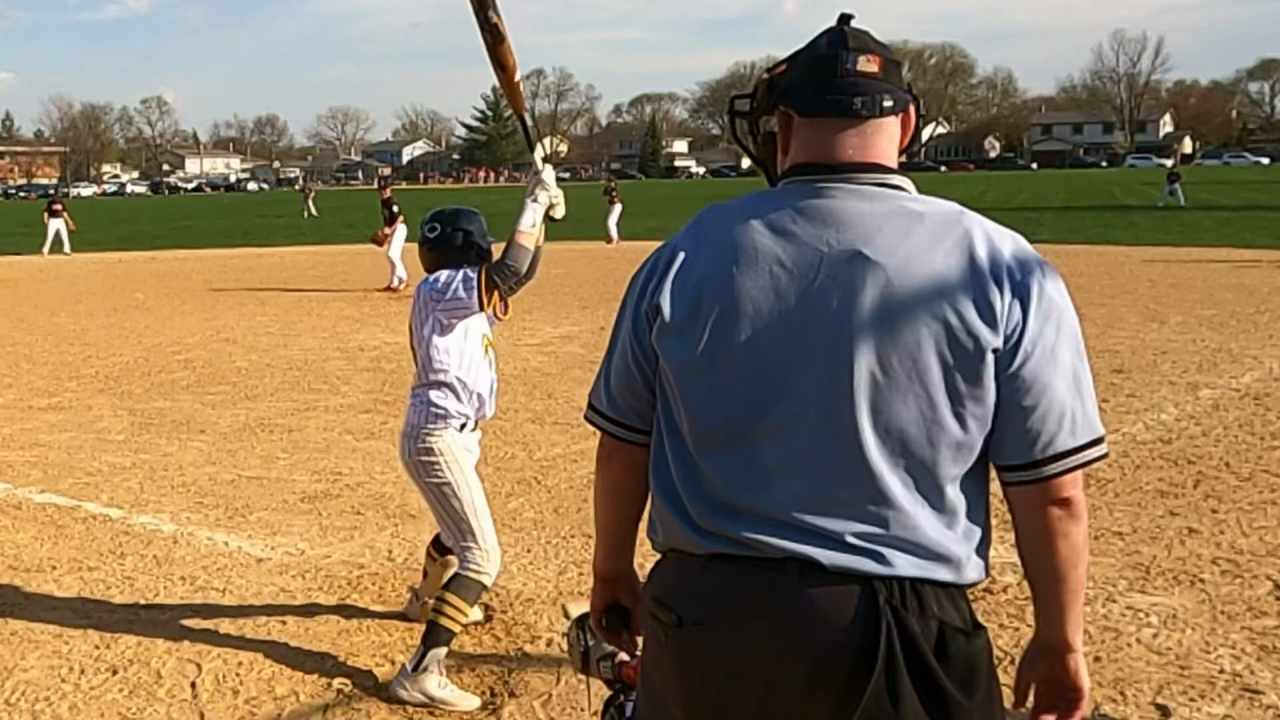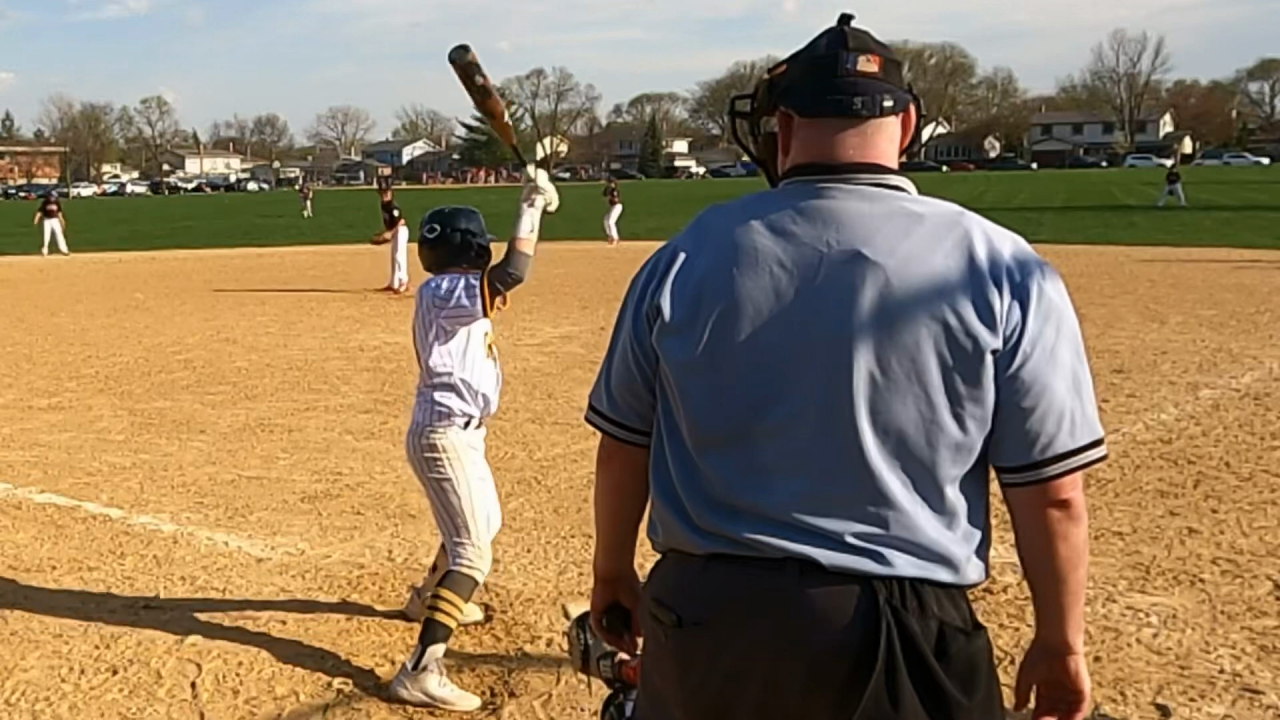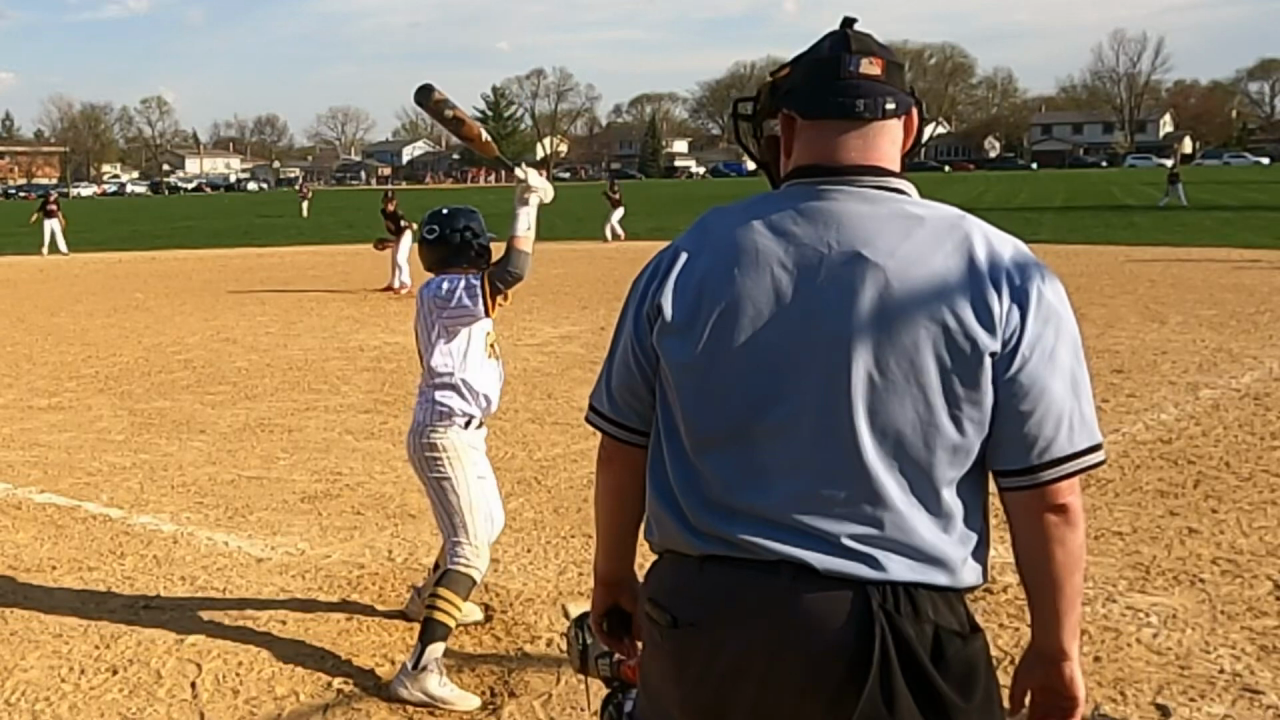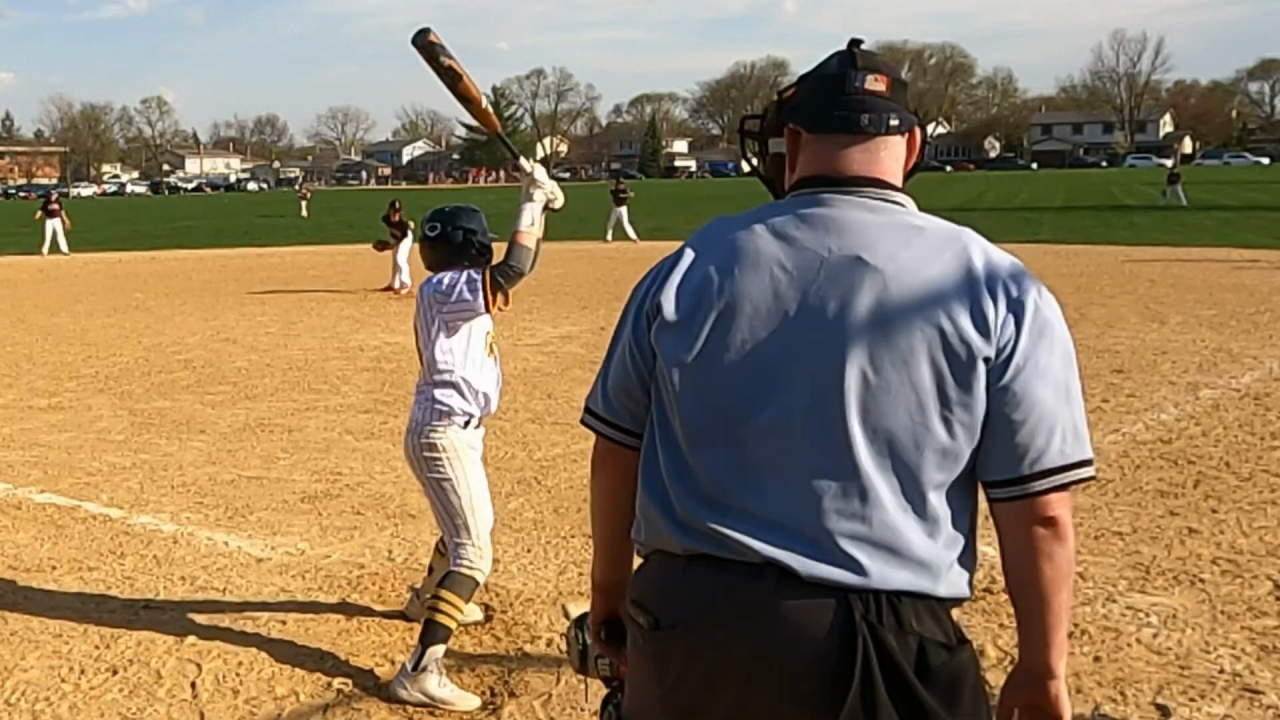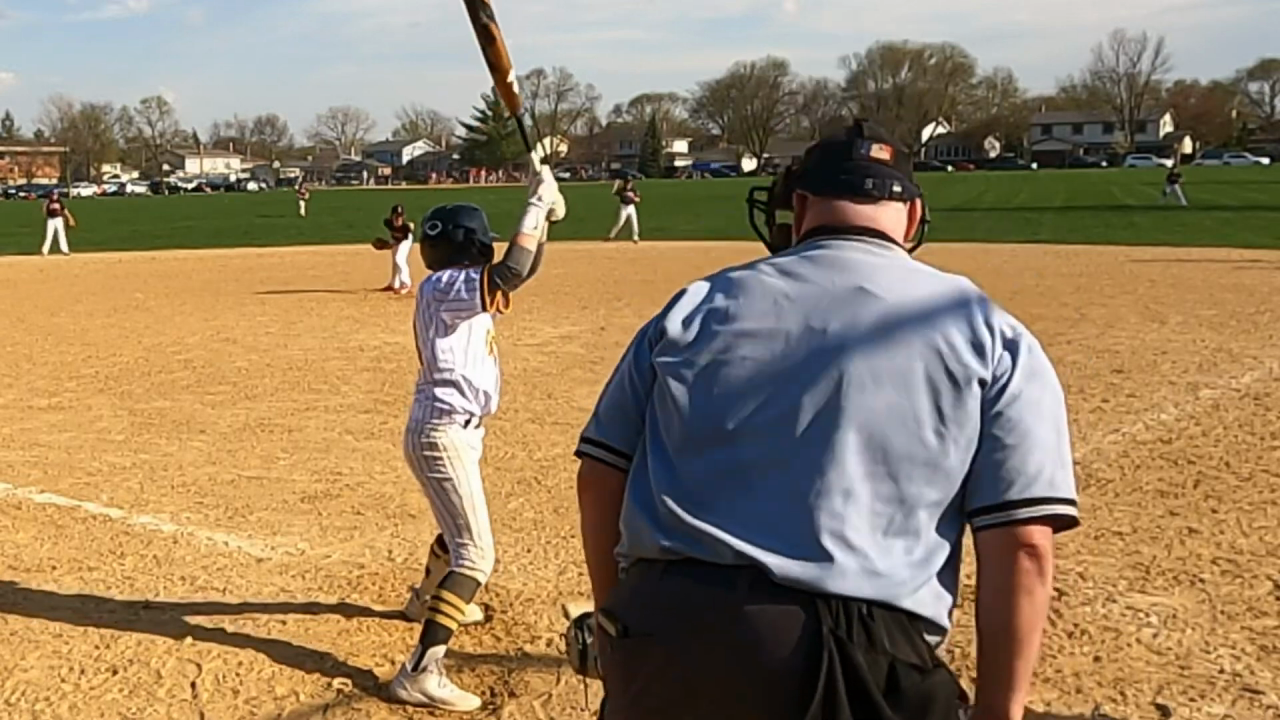
dt=0.2s
person 1, frame 1
left shoulder: (688, 258)
right shoulder: (1001, 269)
left elbow: (623, 448)
right elbow: (1052, 491)
left wrist: (612, 570)
right wrist: (1059, 641)
left hip: (709, 616)
right hip: (903, 635)
person 1, frame 2
left shoulder: (688, 258)
right shoulder: (1001, 270)
left elbow: (625, 448)
right elbow: (1051, 493)
left wrist: (611, 570)
right wrist: (1061, 642)
left hip: (708, 615)
right hip: (904, 636)
person 1, frame 3
left shoulder: (690, 259)
right shoulder: (1000, 274)
left elbow: (623, 448)
right elbow: (1048, 497)
left wrist: (612, 573)
right wrist: (1056, 647)
left hip: (703, 620)
right hip: (899, 641)
person 1, frame 4
left shoulder: (693, 266)
right shoulder: (998, 287)
left elbow: (617, 452)
right elbow: (1038, 511)
left wrist: (610, 582)
left hip: (689, 623)
right hip: (885, 645)
person 1, frame 5
left shoulder: (698, 306)
right shoulder: (990, 334)
left elbow: (602, 478)
right elbow: (1023, 545)
left wrist: (614, 618)
left hip: (665, 633)
right hip: (860, 663)
person 2, frame 1
left shoulder: (463, 293)
right shoulder: (439, 289)
left elbow: (520, 276)
right elbow: (510, 269)
left wrist: (541, 220)
right wrist: (532, 204)
left hip: (453, 435)
right hip: (439, 437)
left knee: (459, 530)
right knee: (481, 556)
left ankle: (427, 599)
right ankle: (420, 673)
person 2, frame 2
left shoulder: (459, 288)
right shoulder: (441, 292)
left elbow: (511, 273)
right elbow: (513, 274)
left wrist: (535, 211)
right wrist: (530, 208)
left hip: (462, 432)
right hip: (445, 435)
left knee: (484, 522)
right knee: (472, 552)
left ankle: (430, 598)
right ankle: (422, 671)
person 2, frame 3
left shoulder: (457, 287)
right shoulder: (442, 292)
left elbow: (511, 268)
right elbow: (513, 272)
left wrist: (530, 205)
right wrist: (525, 207)
left hip: (463, 431)
right hip: (444, 434)
left knee: (486, 525)
right knee: (469, 552)
left ankle: (431, 599)
right ankle: (421, 672)
person 2, frame 4
left shoulder: (459, 286)
right shoulder: (443, 289)
left elbow: (517, 269)
right elbow: (514, 269)
left wrist: (539, 210)
right wrist: (529, 203)
left hip: (458, 431)
right hip: (443, 434)
left knee: (472, 524)
right knee: (472, 554)
left ankle: (428, 597)
right ankle: (420, 673)
person 2, frame 5
left shoulder: (459, 287)
right shoulder: (442, 288)
left elbow: (520, 273)
right elbow: (512, 271)
left wrist: (542, 219)
right wrist: (535, 205)
left hip: (458, 430)
right hip: (443, 433)
left knee: (460, 529)
right knee: (475, 553)
left ankle: (427, 598)
right ankle: (420, 673)
